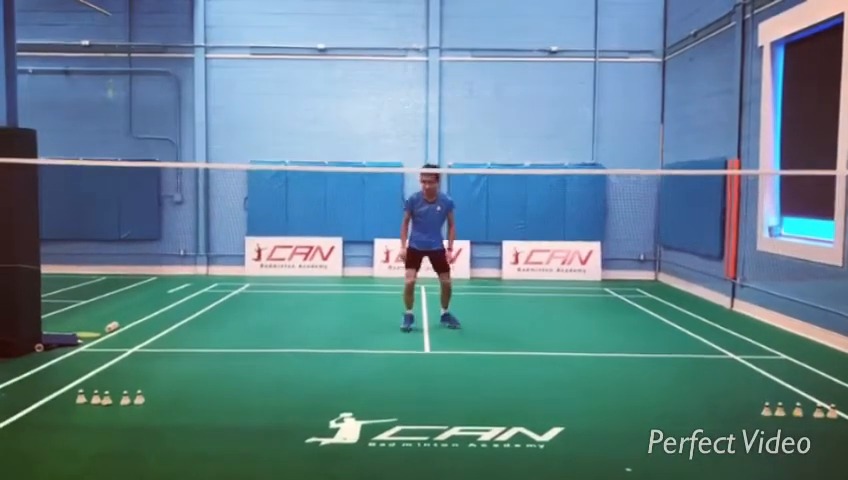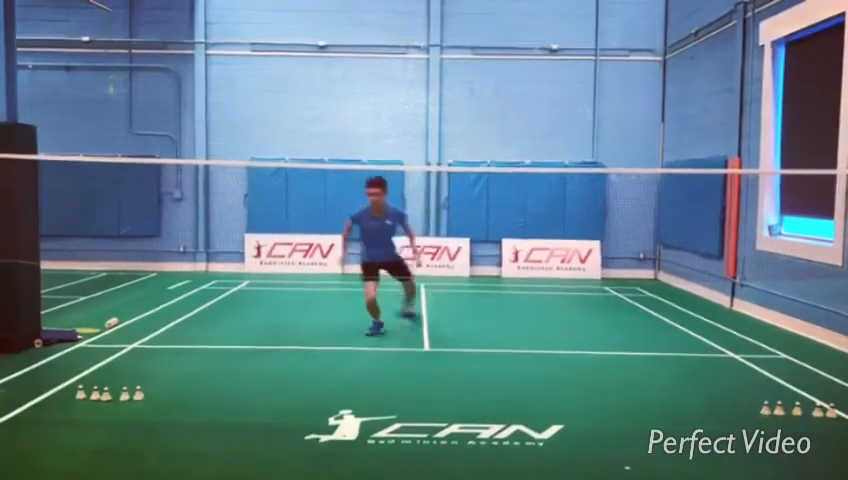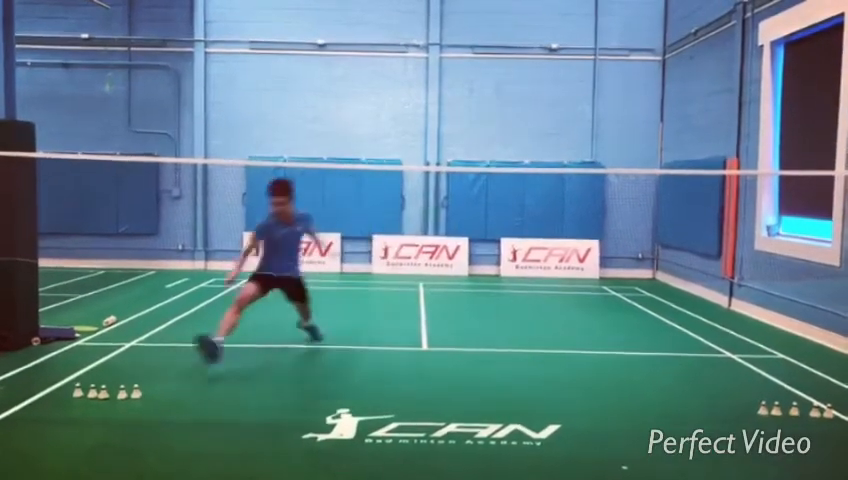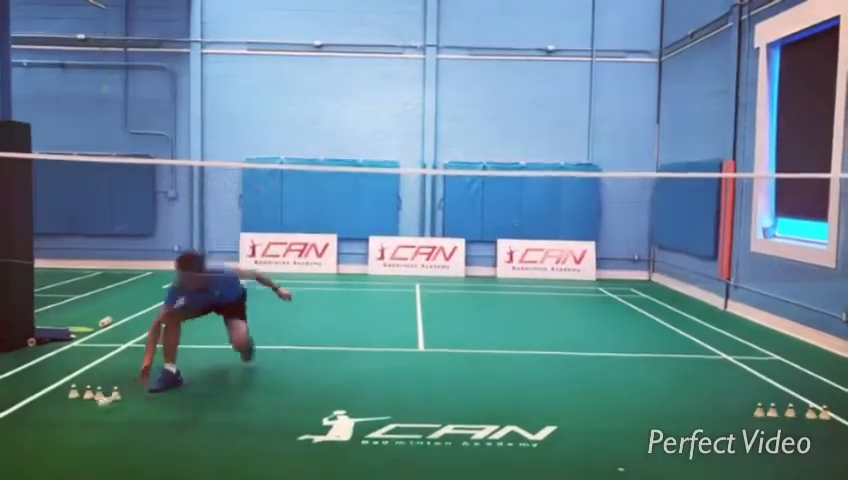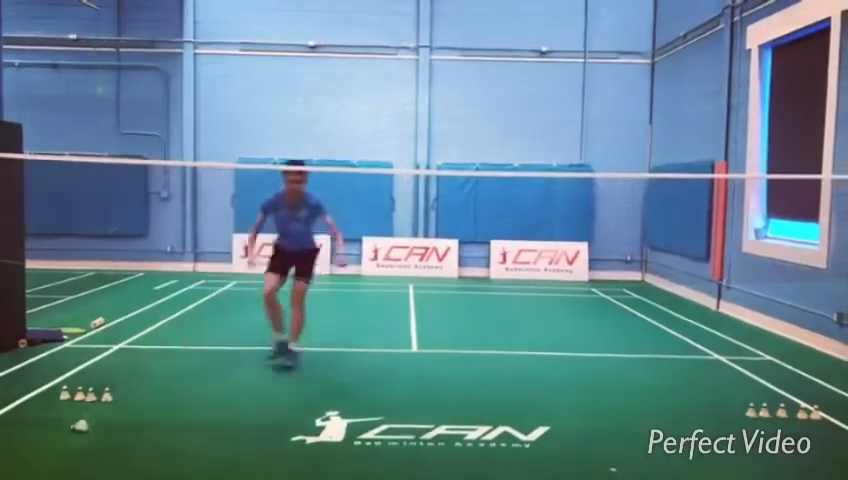
dt=0.4s
person 1, frame 1
left shoulder: (446, 202)
right shoulder: (413, 200)
left elbow: (450, 228)
right elbow: (405, 224)
left wrist: (449, 249)
right wrist: (403, 246)
left hip: (436, 247)
right hip: (415, 246)
left knee: (446, 282)
right knee: (409, 282)
left ankle: (445, 313)
right ankle: (409, 315)
person 1, frame 2
left shoulder: (396, 214)
right shoulder: (361, 215)
left elbow: (408, 231)
right elbow: (347, 228)
left wrist: (414, 249)
right wrist: (343, 250)
left hip: (390, 258)
right hip: (369, 260)
left knee: (411, 286)
right knee: (371, 298)
left ankle: (407, 309)
right ankle: (377, 321)
person 1, frame 3
left shoulder: (303, 218)
right shoulder: (266, 225)
right elbow: (248, 249)
left wrist: (317, 241)
right wrist: (236, 269)
left hip: (291, 275)
right hip: (267, 272)
left knee: (305, 311)
right knee: (241, 300)
left ankle: (307, 323)
right ankle: (216, 343)
person 1, frame 4
left shoulder: (223, 277)
right shoulder: (178, 287)
left elbow: (253, 275)
right elbow: (157, 323)
left wrist: (278, 290)
right wrist: (148, 359)
left hip: (229, 301)
right hip: (201, 302)
left knee: (240, 343)
right knee: (173, 318)
left ankle: (246, 347)
right ankle: (170, 371)
person 1, frame 5
left shoulder: (313, 203)
right shoulder: (273, 202)
left elbow: (332, 228)
right elbow: (256, 227)
left wrist: (339, 250)
right wrist: (251, 251)
left hip: (305, 252)
right hip: (282, 250)
left knee: (297, 297)
right knee: (268, 292)
left ankle: (293, 349)
right ankle: (280, 339)
